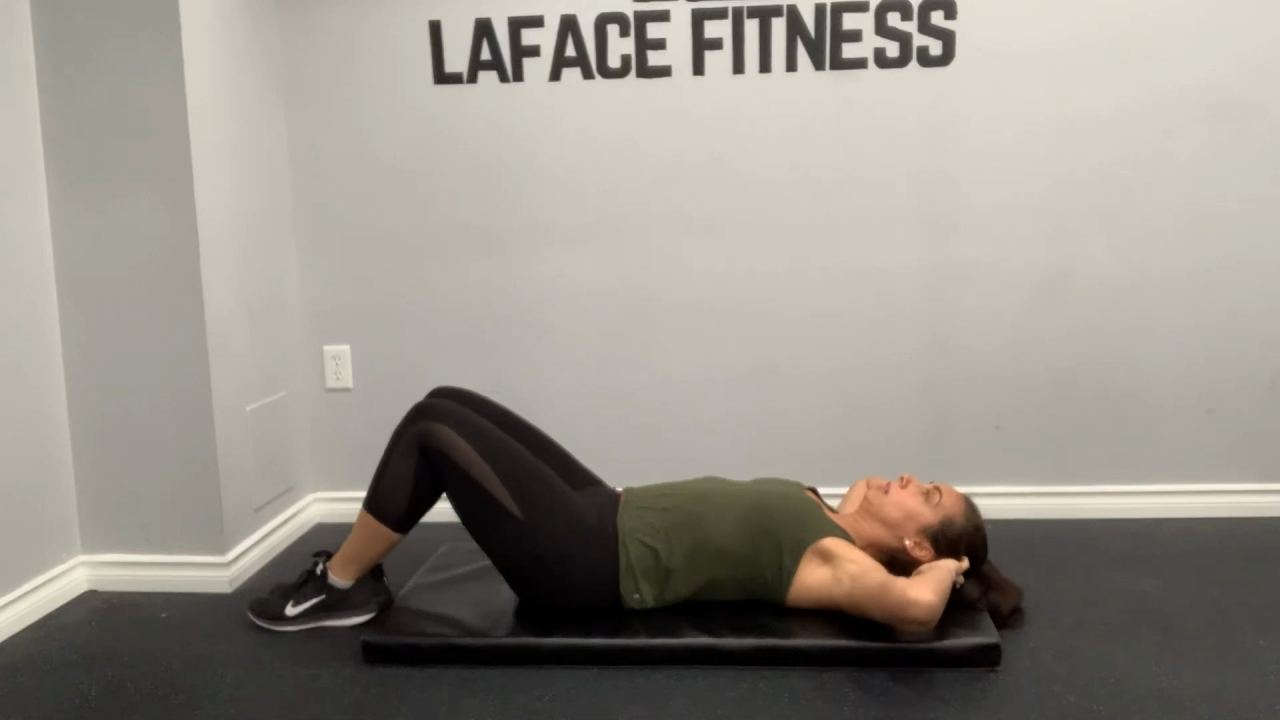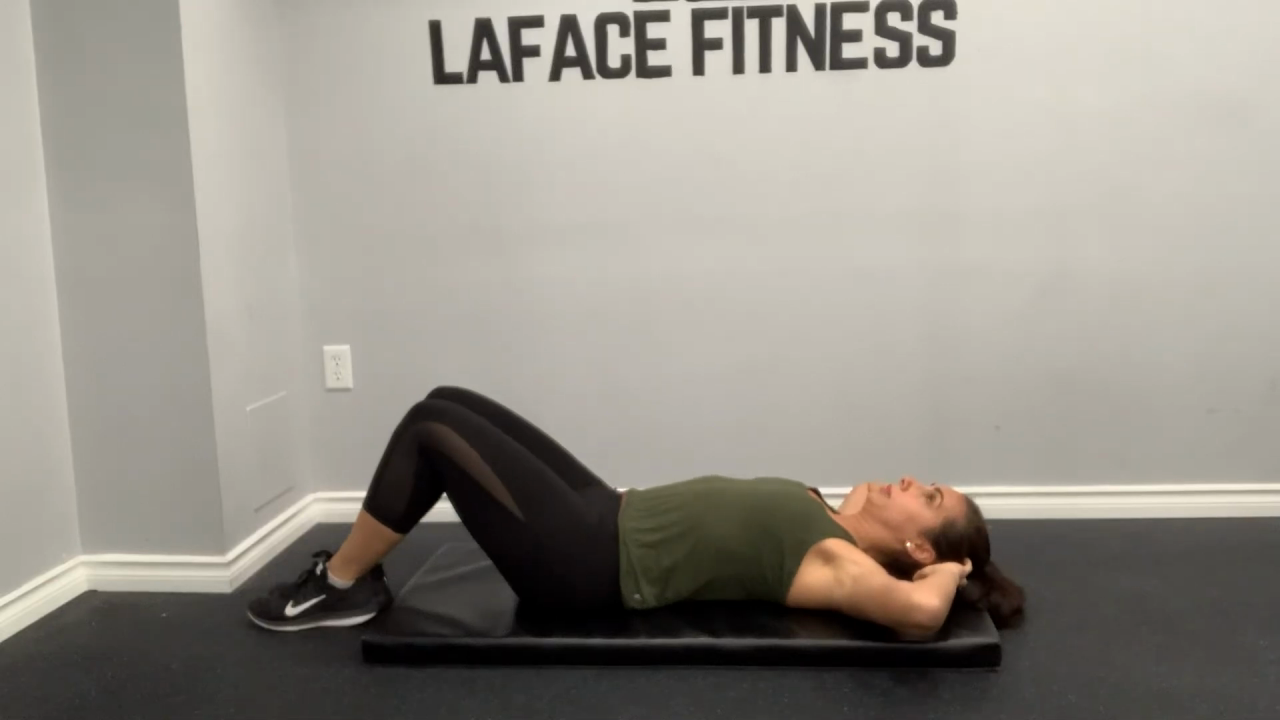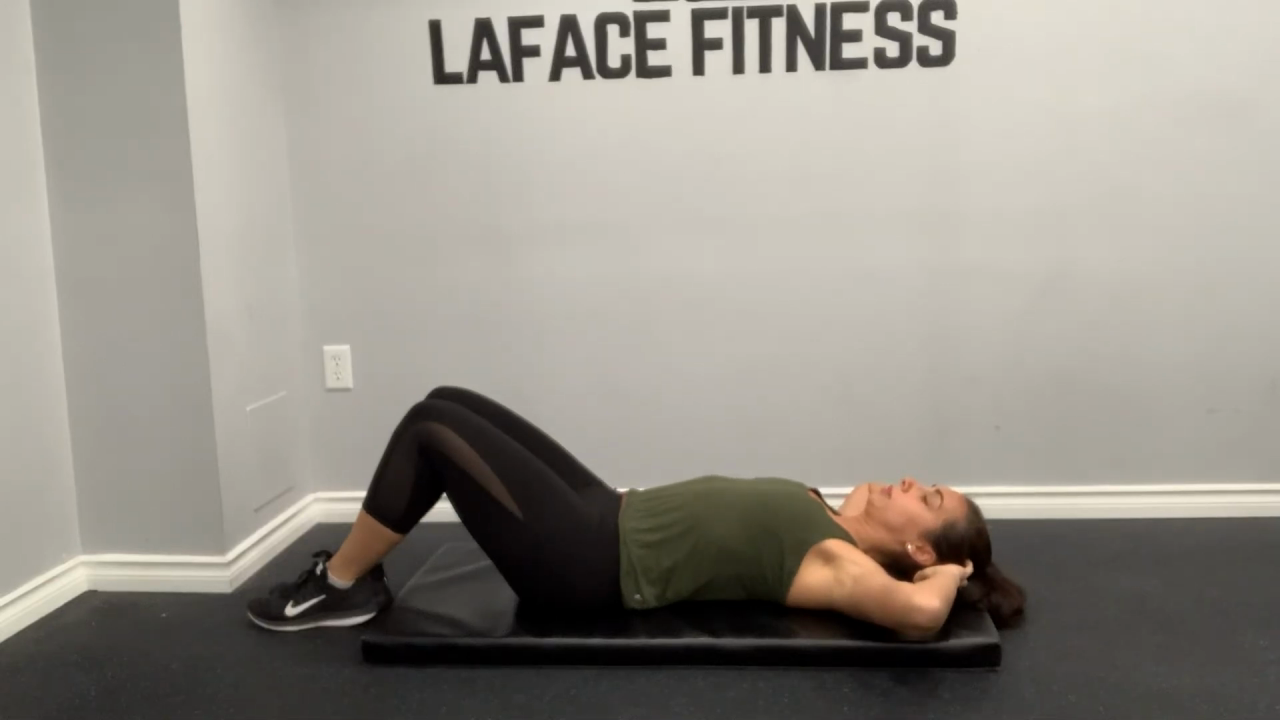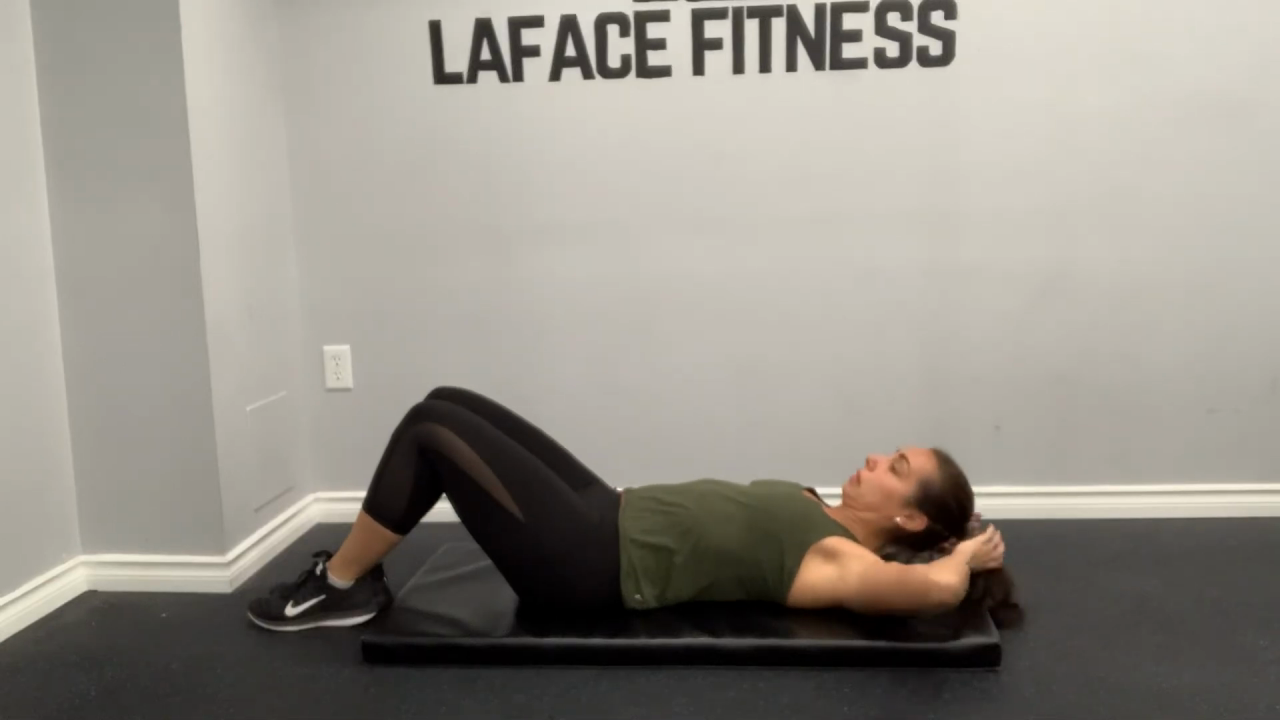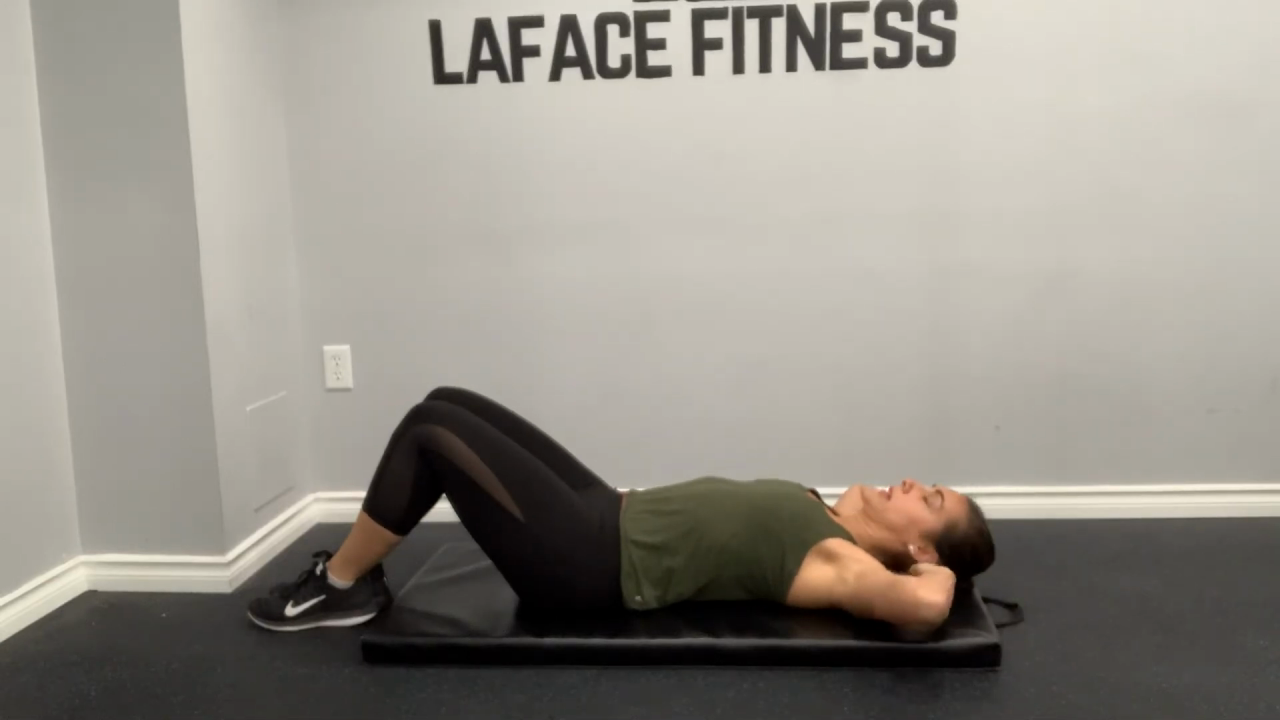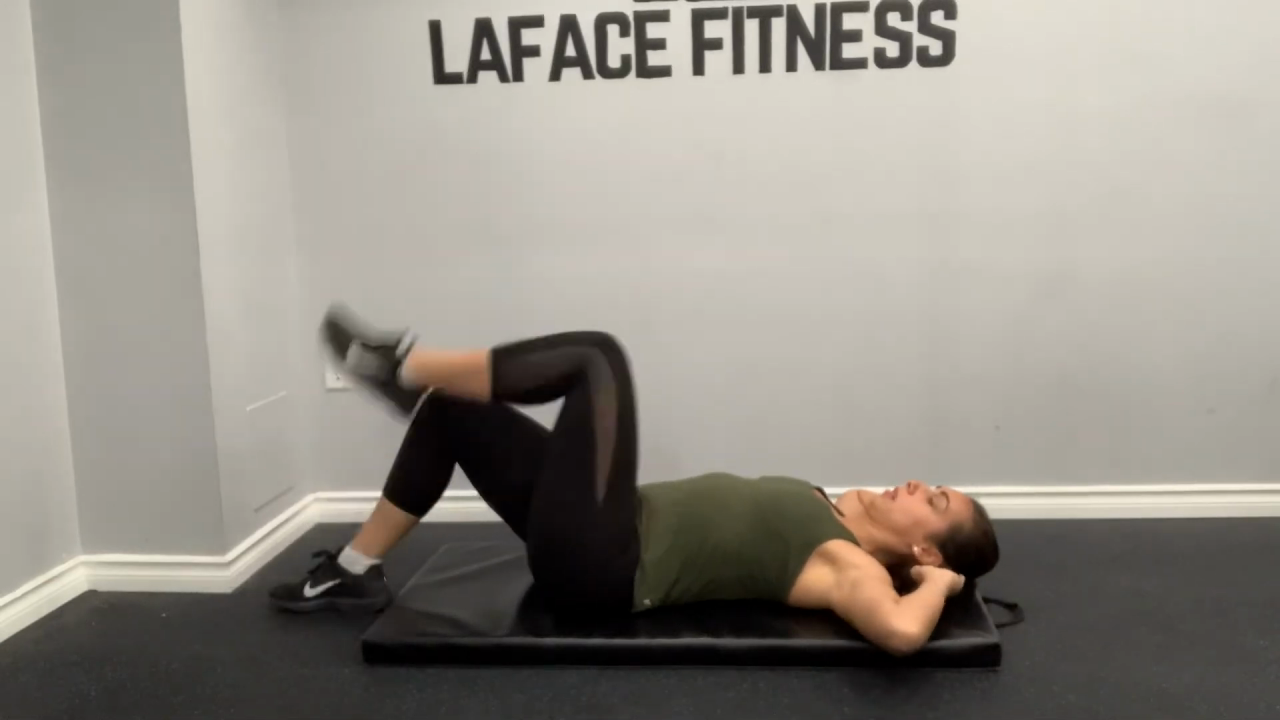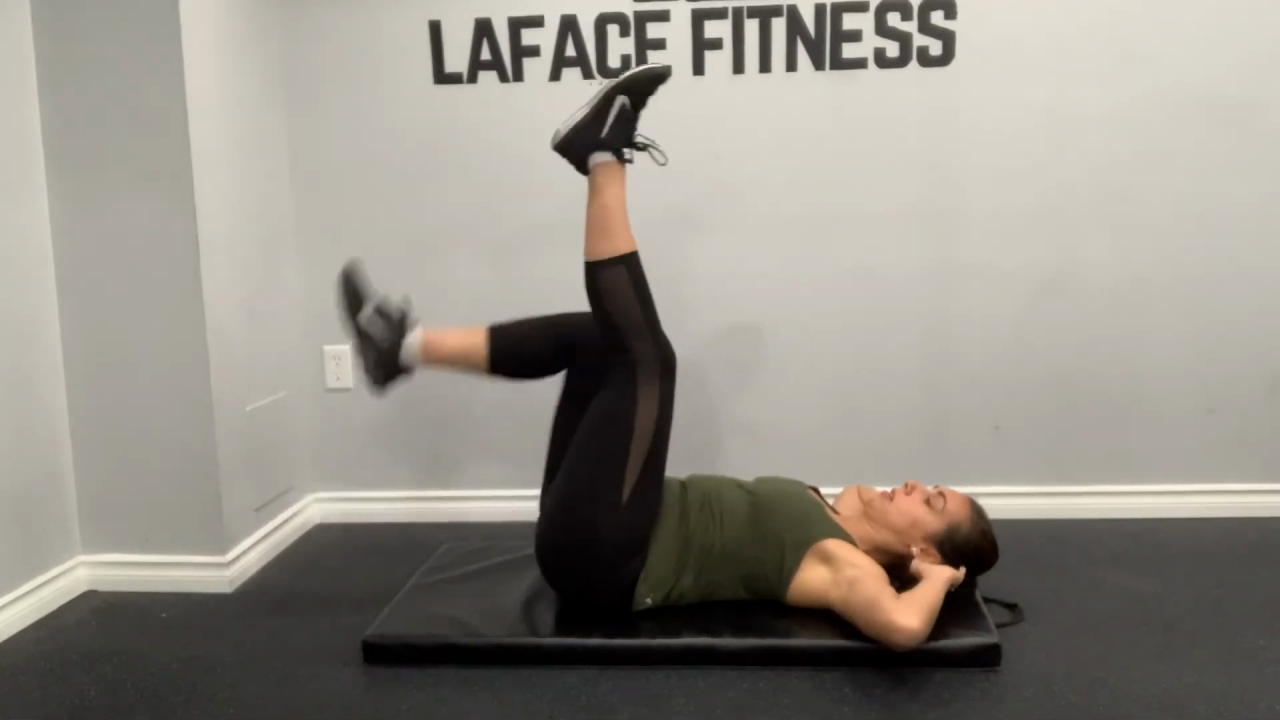
dt=0.7s
person 1, frame 1
left shoulder: (837, 566)
right shoulder: (830, 528)
left elbow: (916, 607)
left wrist: (945, 573)
right wrist: (860, 498)
left hip: (587, 566)
right hip: (605, 519)
left knee: (430, 430)
right knee: (448, 404)
left ankle: (339, 586)
right ankle: (356, 573)
person 1, frame 2
left shoulder: (838, 564)
right shoulder: (831, 525)
left elbow: (921, 611)
left wrist: (948, 573)
right wrist: (863, 499)
left hip: (586, 564)
right hip: (608, 516)
left knee: (431, 429)
right knee: (448, 404)
left ankle: (340, 586)
right ankle: (359, 572)
person 1, frame 3
left shoulder: (838, 566)
right shoulder: (831, 526)
left elbow: (920, 612)
left wrist: (950, 576)
left hip: (586, 564)
right hip: (607, 518)
left knee: (430, 430)
right knee: (449, 404)
left ankle: (340, 586)
right ankle: (357, 570)
person 1, frame 4
left shoulder: (842, 563)
right shoulder: (832, 522)
left elbow: (938, 588)
left wrist: (967, 556)
left hip: (589, 565)
right hip: (609, 516)
left knee: (430, 431)
right knee: (447, 404)
left ankle: (337, 587)
right ankle: (356, 572)
person 1, frame 5
left shoulder: (847, 567)
right shoulder: (833, 530)
left elbow: (926, 608)
left wrist: (940, 576)
right wrist: (865, 505)
left hip: (588, 566)
right hip: (609, 519)
left knee: (429, 432)
right knee: (447, 404)
left ankle: (339, 587)
right ankle: (358, 570)
person 1, frame 6
left shoulder: (855, 566)
right shoulder: (840, 524)
left elbow: (902, 631)
left wrist: (938, 585)
left hip: (598, 563)
right hip: (610, 531)
left knee: (597, 358)
right knee: (451, 406)
left ankle: (407, 369)
right ankle: (356, 568)
person 1, frame 7
left shoulder: (850, 570)
right shoulder: (840, 530)
left elbow: (903, 626)
left wrist: (939, 580)
left hip: (606, 568)
right hip: (600, 542)
left knee: (645, 359)
right knee: (593, 336)
left ankle: (606, 160)
right ankle: (404, 346)
